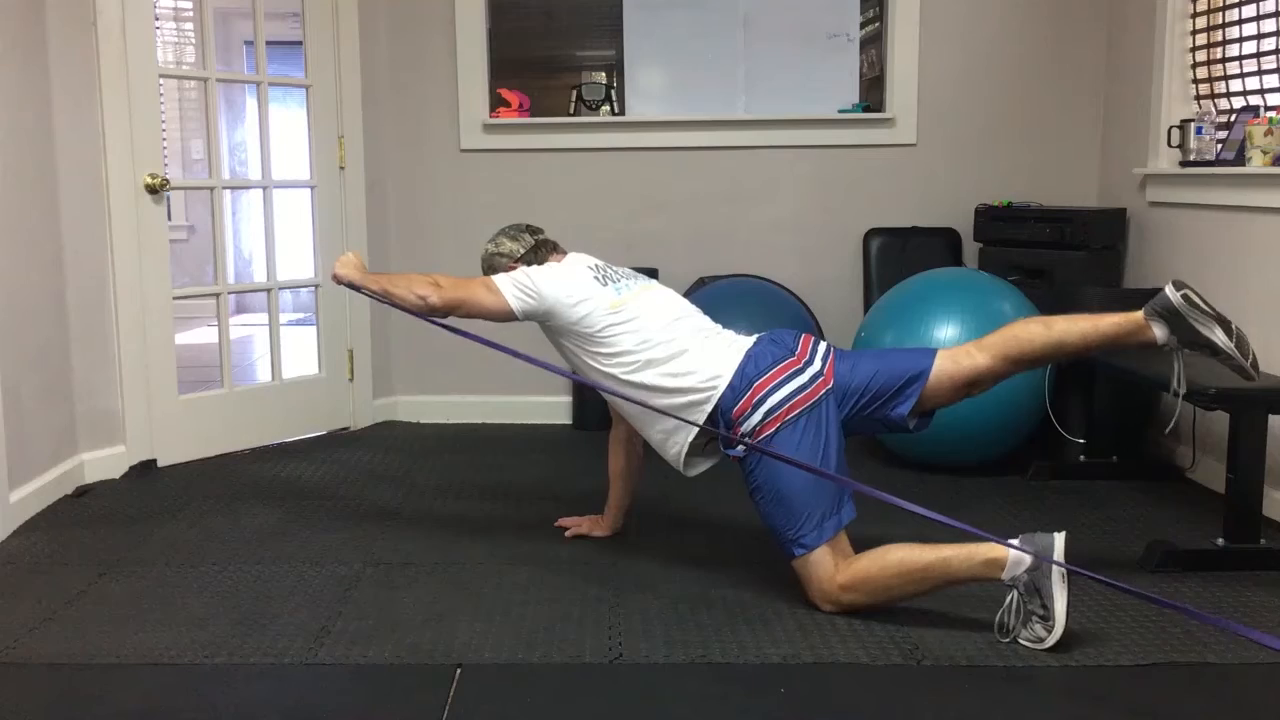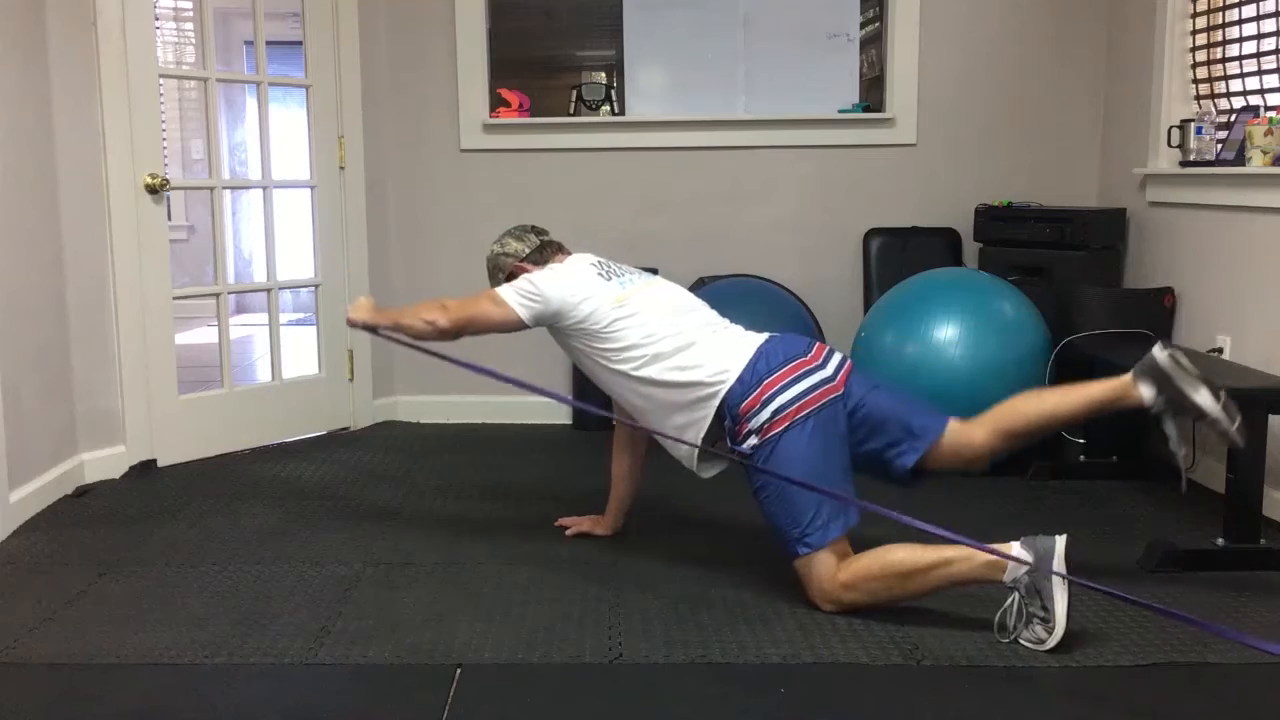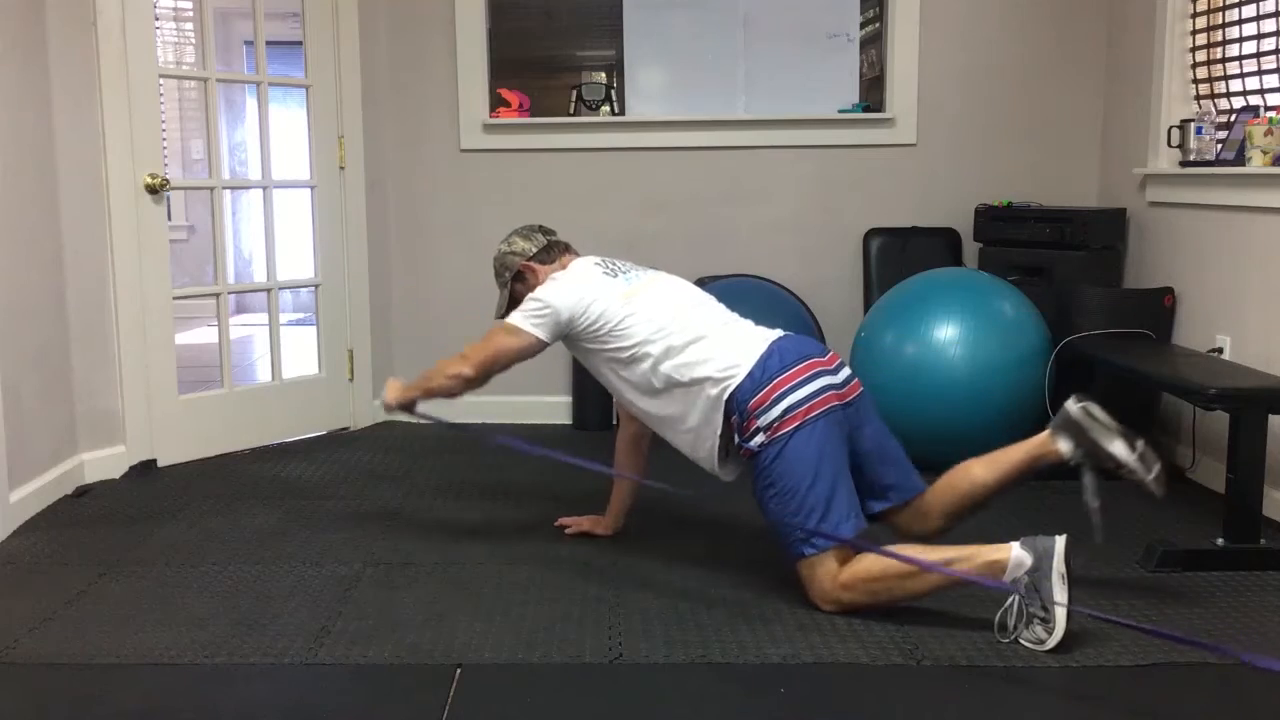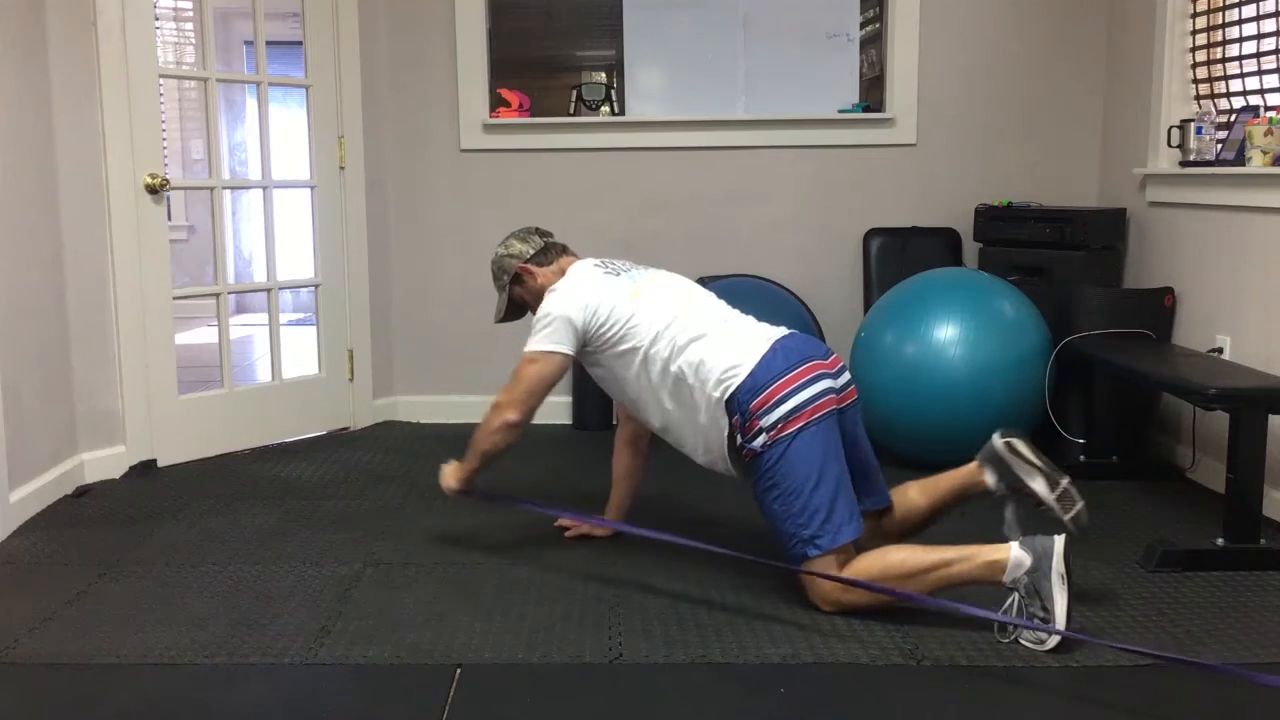
dt=0.3s
person 1, frame 1
left shoulder: (550, 287)
right shoulder: (606, 279)
left elbow: (435, 297)
right elbow: (628, 419)
left wrist: (360, 278)
right wrist: (609, 517)
left hip: (765, 404)
right hip: (797, 361)
left knee: (834, 580)
right knee: (983, 359)
left ankle: (1011, 558)
right ankle: (1158, 321)
person 1, frame 2
left shoulder: (551, 287)
right shoulder: (607, 281)
left elbow: (445, 321)
right elbow: (632, 418)
left wrist: (375, 317)
right wrist: (608, 518)
left hip: (772, 407)
right hip: (806, 368)
left knee: (837, 582)
right knee: (970, 440)
left ankle: (1013, 560)
right ankle: (1139, 385)
person 1, frame 3
left shoulder: (562, 294)
right shoulder: (618, 282)
left elbow: (470, 368)
right elbow: (635, 418)
left wrist: (406, 392)
right wrist: (609, 517)
left hip: (775, 406)
right hip: (812, 369)
left knee: (834, 583)
right knee: (924, 514)
left ankle: (1014, 560)
right ankle: (1060, 438)
person 1, frame 4
left shoulder: (564, 303)
right shoulder: (615, 281)
left elbow: (511, 414)
right elbow: (635, 419)
left wrist: (461, 472)
right wrist: (609, 520)
left hip: (775, 406)
right hip: (811, 370)
left knee: (835, 583)
right knee: (879, 525)
left ankle: (1017, 560)
right ankle: (988, 471)
